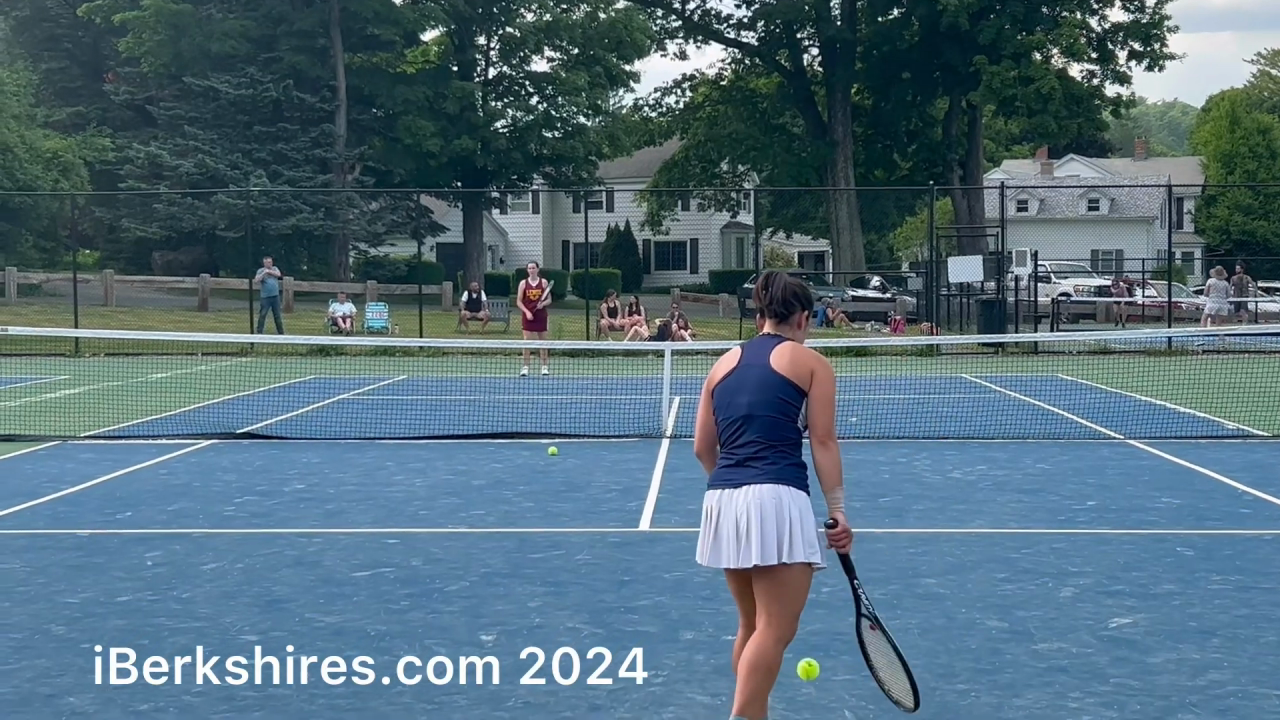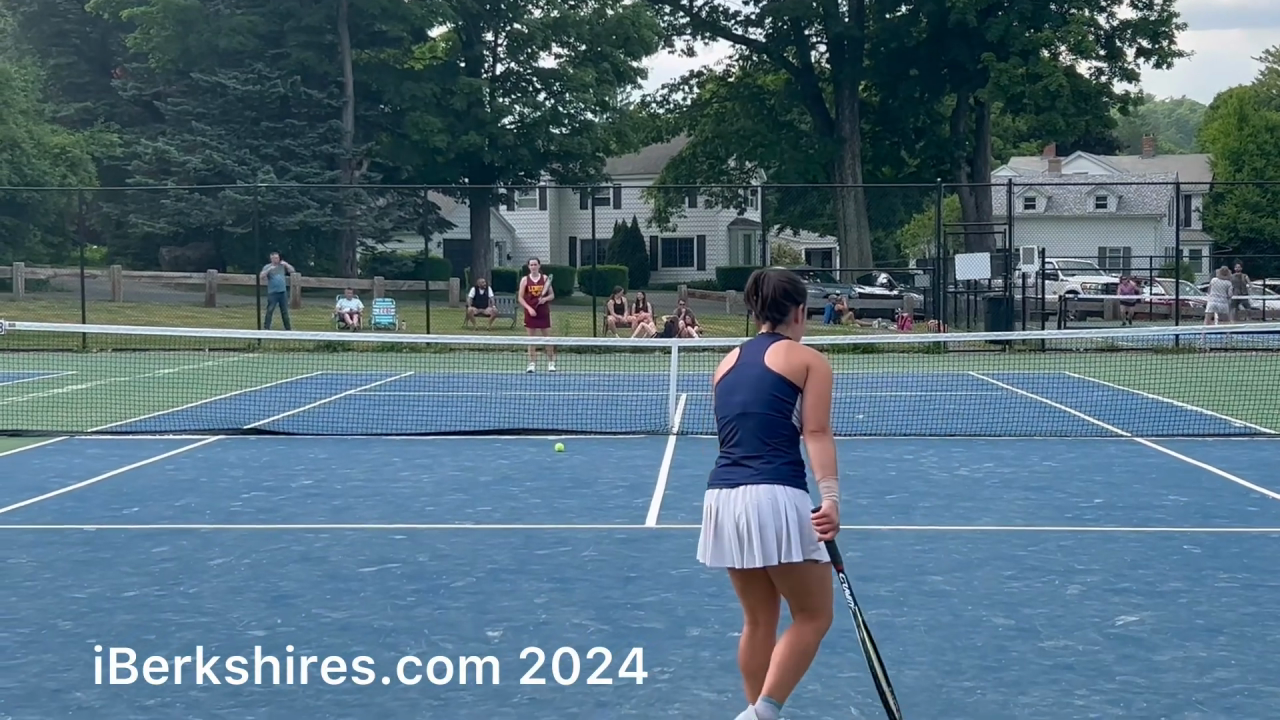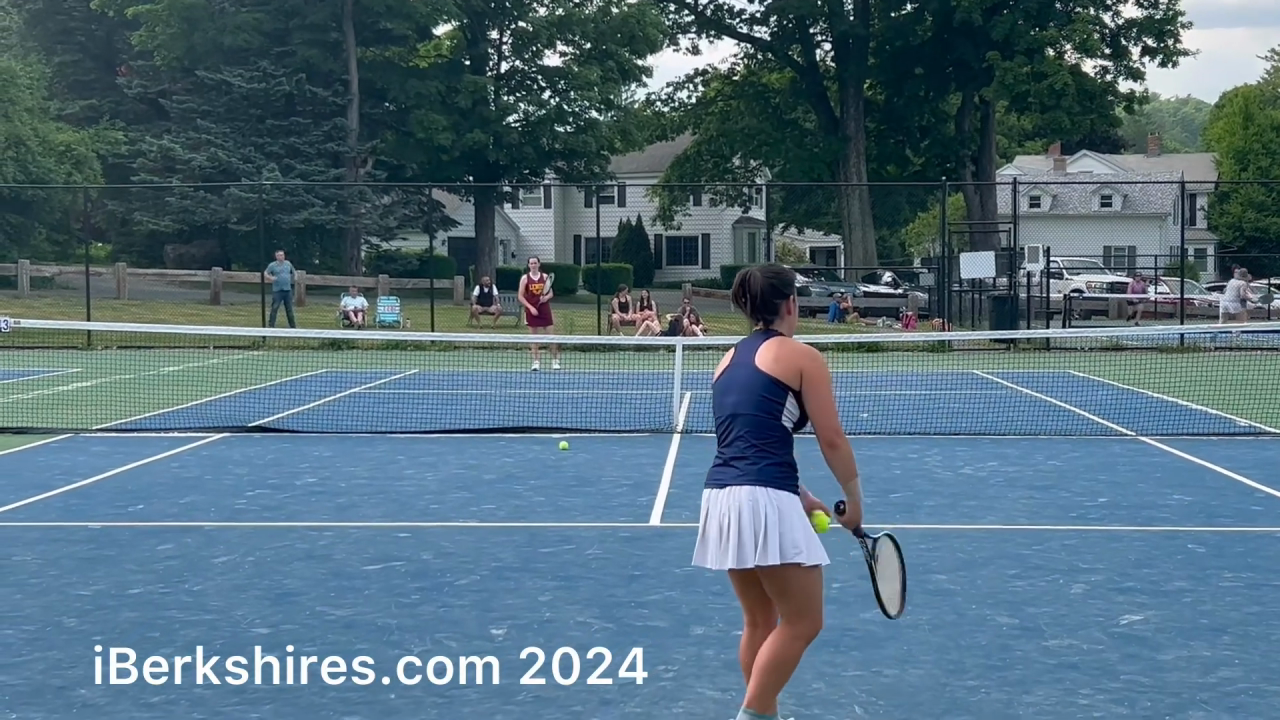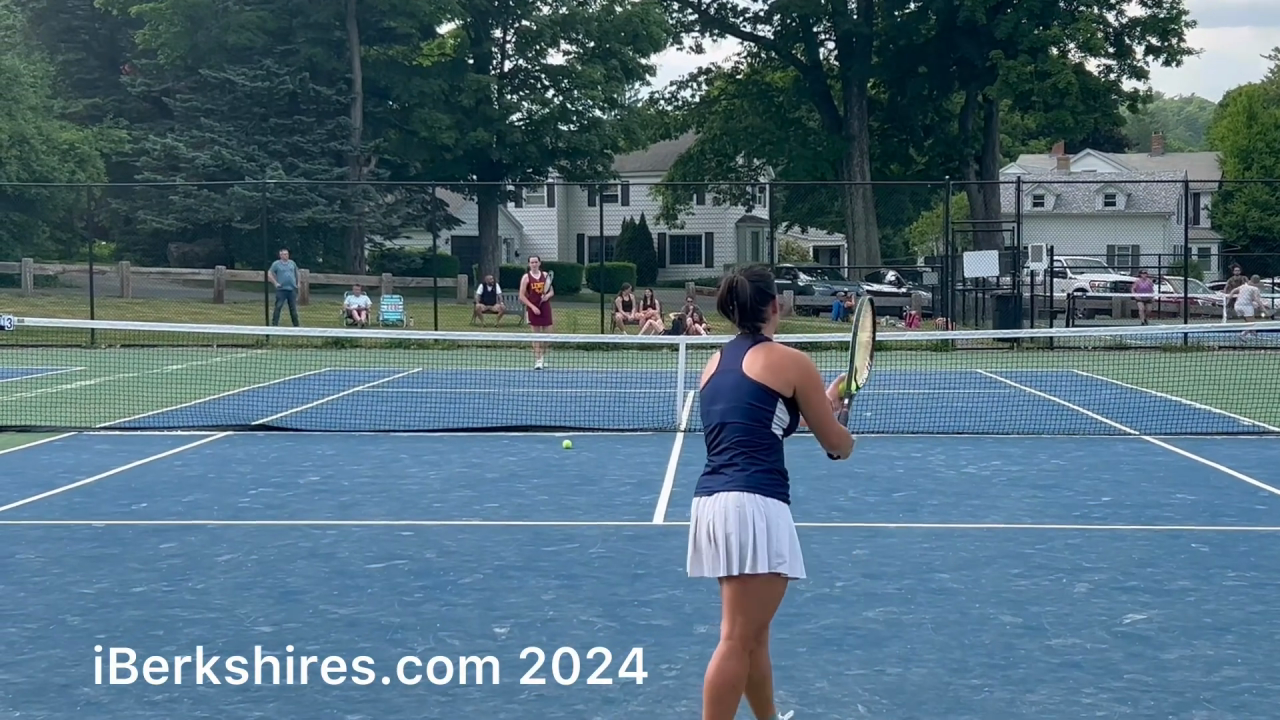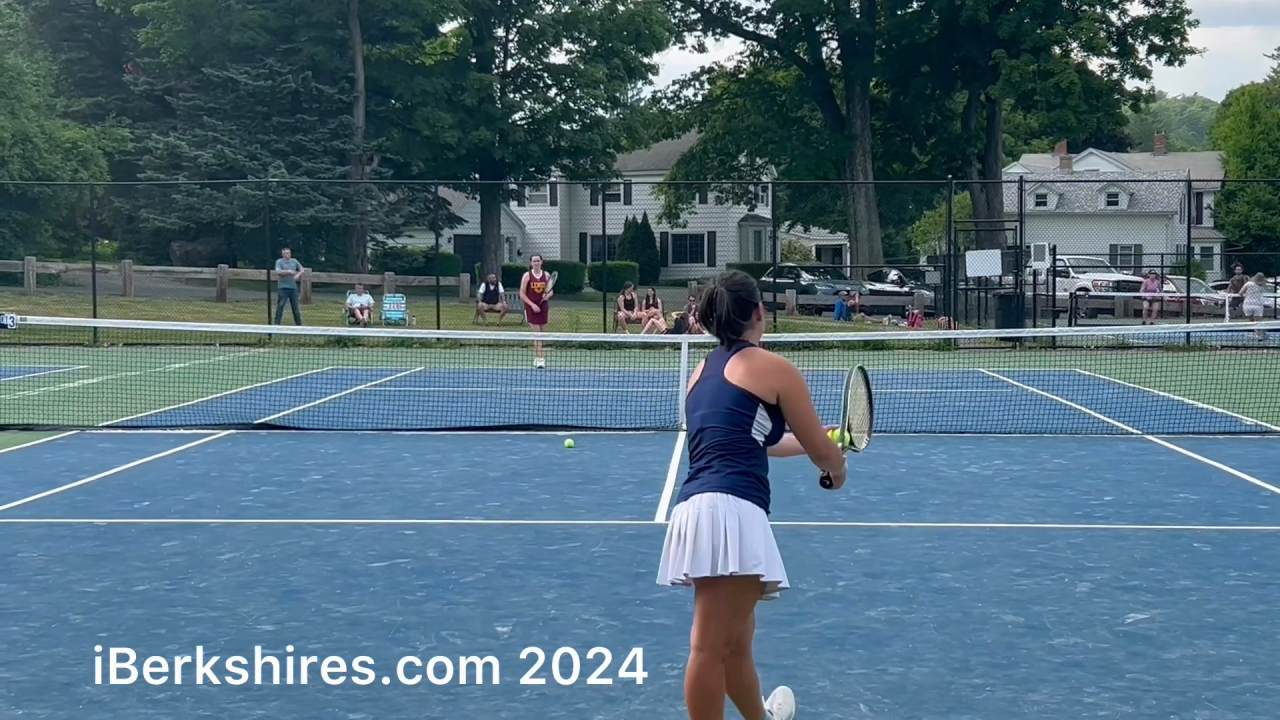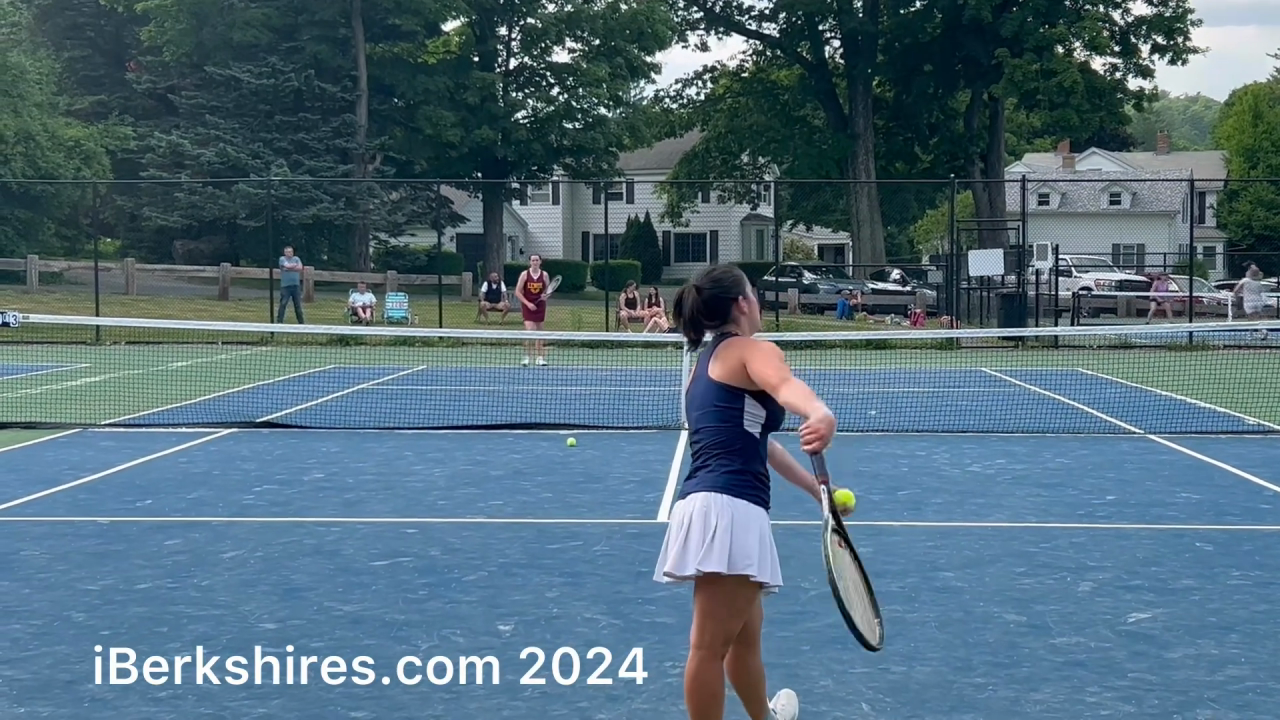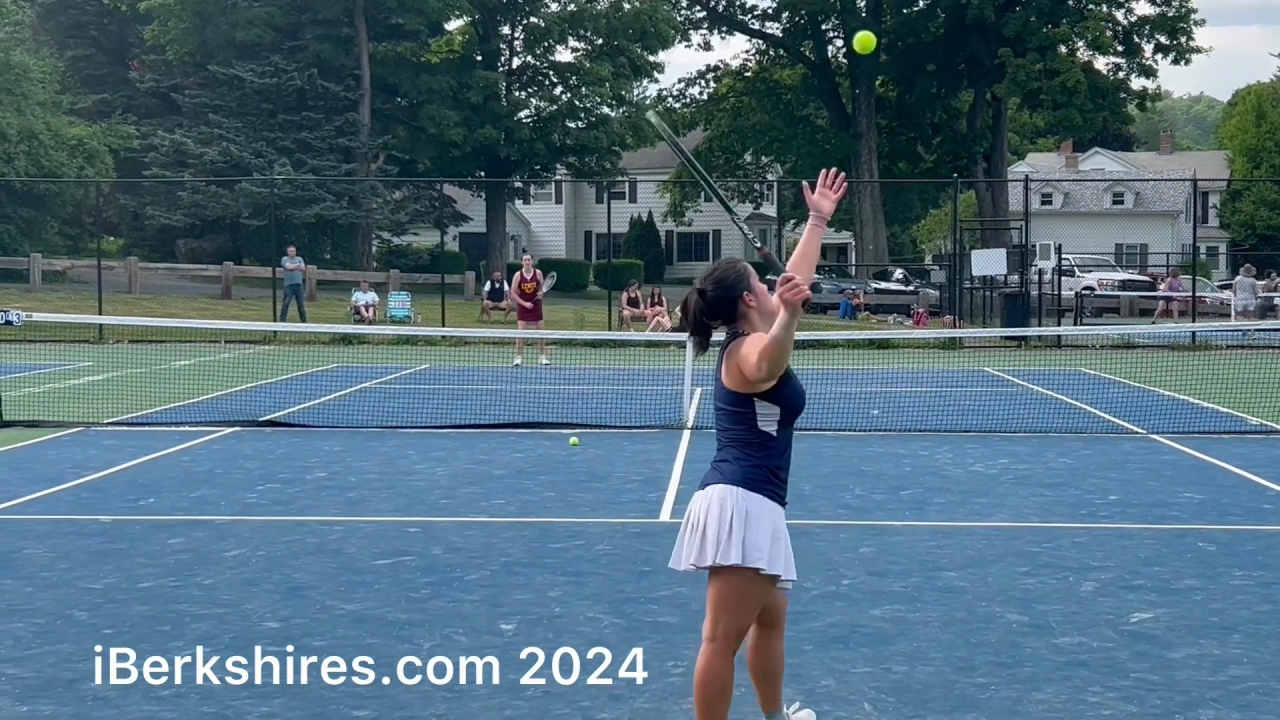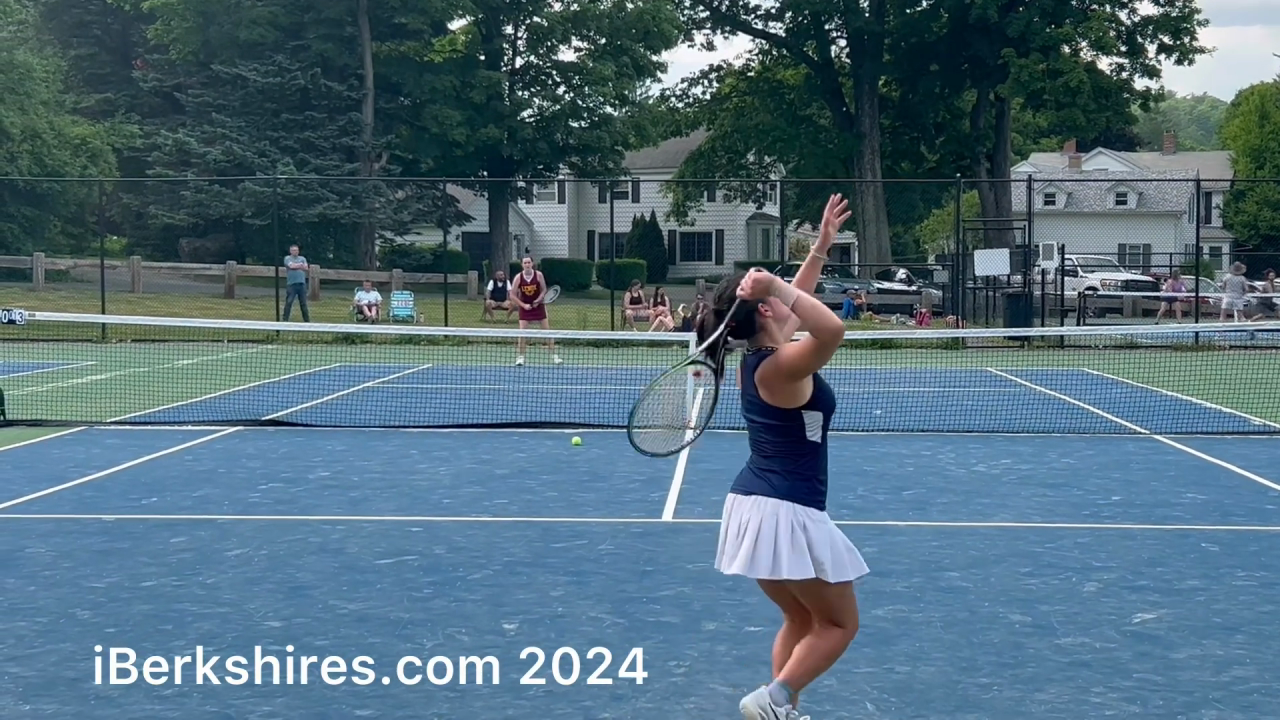
dt=0.3s
person 1, frame 1
left shoulder: (724, 363)
right shoulder: (811, 362)
left elbow: (703, 448)
right elbow: (823, 441)
right wrist: (838, 509)
left hip: (722, 501)
right hip: (777, 499)
left knee: (751, 625)
right knee: (774, 630)
person 1, frame 2
left shoulder: (728, 362)
right shoulder: (809, 359)
right elbow: (816, 433)
right wrist: (830, 498)
left hip: (723, 497)
right hip: (777, 498)
left knee: (758, 621)
right knee: (814, 617)
person 1, frame 3
left shoulder: (730, 359)
right shoulder: (802, 356)
right elbow: (831, 439)
left wrist: (803, 497)
right wrist: (853, 498)
left hip: (720, 497)
right hip: (765, 500)
left knee: (760, 623)
right knee: (801, 624)
person 1, frame 4
left shoulder: (715, 363)
right shoulder: (790, 361)
right elbow: (834, 440)
left wrist: (821, 404)
right wrist: (845, 443)
left hip: (710, 503)
right hip: (754, 506)
left knee: (750, 633)
right knee: (739, 640)
person 1, frame 5
left shoulder: (704, 371)
right shoulder: (772, 367)
right elbow: (820, 447)
left wrist: (797, 444)
right wrist: (838, 469)
left hip: (698, 508)
right hip: (731, 513)
left knee: (736, 640)
right knee: (712, 647)
person 1, frame 6
left shoulder: (709, 363)
right shoulder: (749, 350)
right elbow: (788, 386)
left wrist: (813, 484)
right wrist: (820, 415)
left hip: (706, 505)
right hip: (729, 509)
left knee: (745, 633)
right knee: (711, 645)
person 1, frame 7
left shoulder: (749, 340)
right shoulder: (748, 350)
left elbow: (794, 281)
right elbow: (772, 364)
left wrist: (818, 221)
right wrist: (789, 313)
left hip: (739, 502)
right hip: (743, 505)
left knee: (771, 617)
right knee: (723, 638)
person 1, frame 8
left shoulder: (762, 357)
right shoulder: (781, 366)
left elbow: (796, 299)
right elbow: (831, 328)
left wrist: (823, 242)
right wrist: (776, 284)
left hip: (756, 507)
right hip: (786, 515)
left knee: (803, 621)
right knee: (839, 623)
